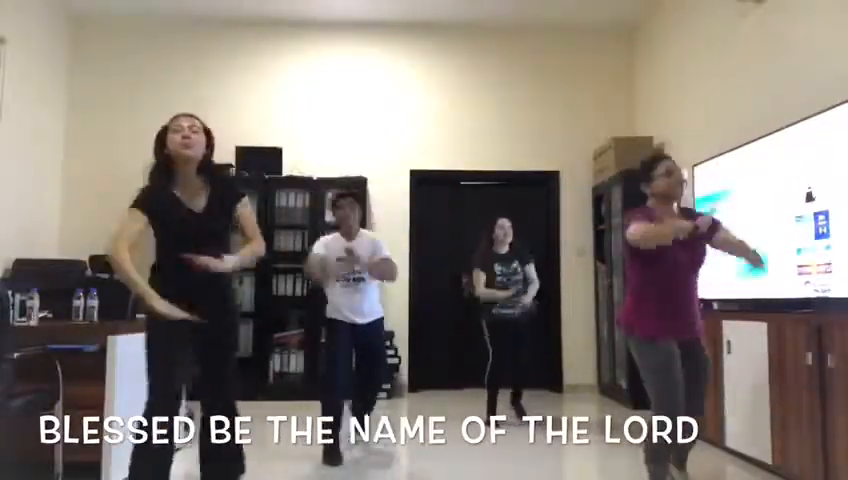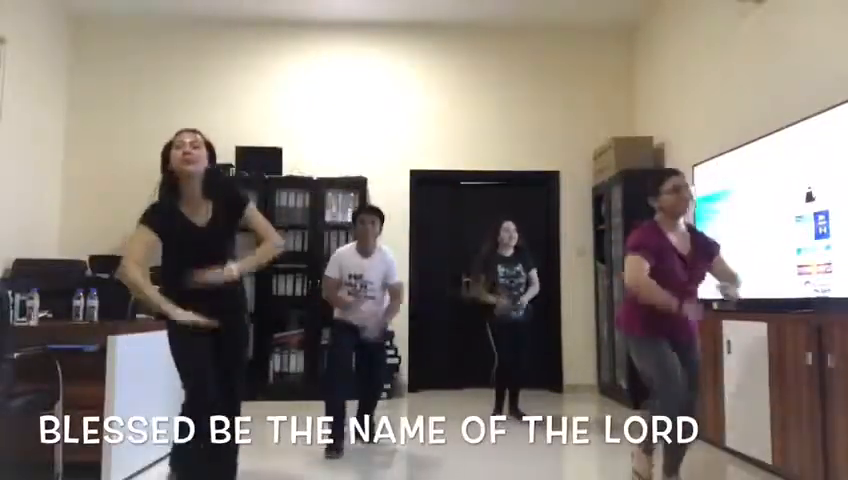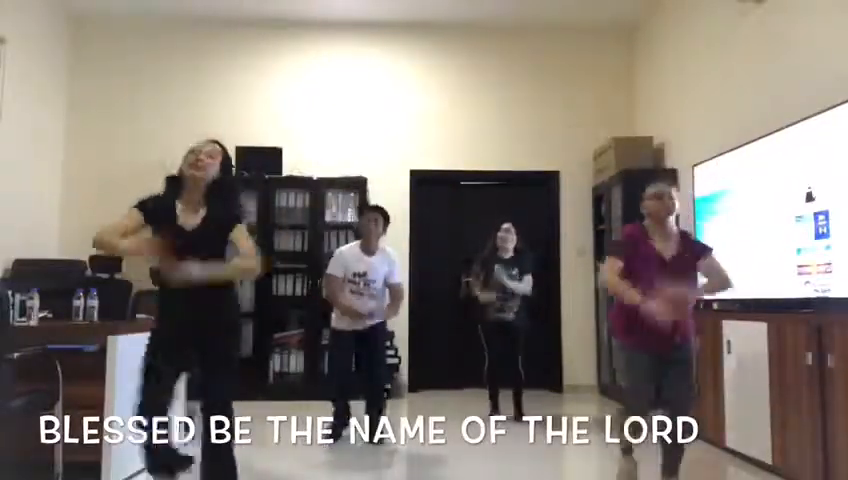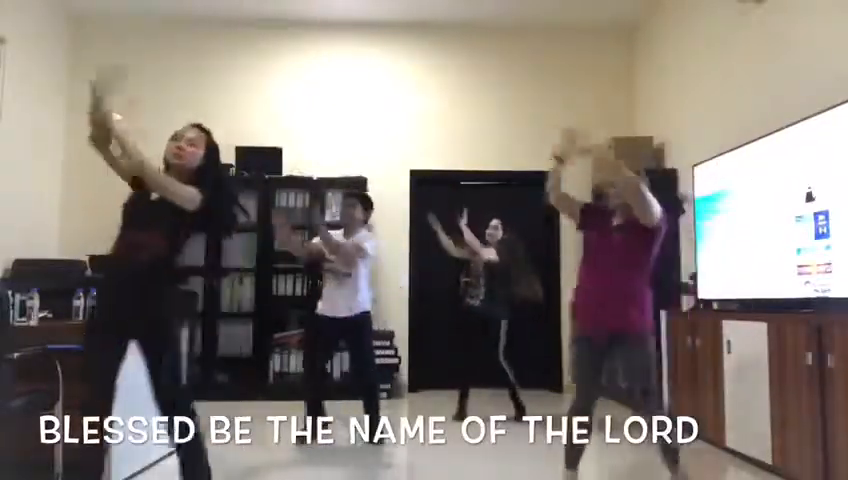
dt=0.3s
person 1, frame 1
left shoulder: (226, 190)
right shoulder: (154, 196)
left elbow: (257, 243)
right elbow: (118, 252)
left wrist: (229, 262)
right wrist: (153, 299)
left hip: (217, 309)
right hip: (171, 310)
left knee: (220, 401)
right knee: (163, 402)
person 1, frame 2
left shoulder: (230, 200)
right shoulder: (160, 213)
left elbow: (274, 242)
right elbow: (129, 269)
left wrist: (235, 269)
right wrist: (171, 310)
left hip: (229, 312)
right hip: (186, 317)
left knee: (229, 401)
right knee: (202, 394)
person 1, frame 3
left shoulder: (226, 213)
right shoulder: (158, 206)
left elbow: (252, 265)
right elbow: (102, 238)
left wrist: (202, 272)
right wrist: (139, 249)
left hip: (218, 321)
right hip: (173, 317)
left knee: (216, 410)
right knee: (151, 406)
person 1, frame 4
left shoulder: (196, 195)
right shoulder: (142, 181)
left elbow: (157, 182)
right elbow: (100, 143)
left wrist: (117, 131)
right wrist: (99, 112)
left hip: (153, 305)
right hip: (111, 301)
left knee: (172, 401)
right knee: (95, 403)
person 2, frame 1
left shoulder: (699, 220)
right shoulder: (639, 220)
left elbow: (737, 246)
right elbow: (645, 238)
left wrist: (755, 258)
right wrist: (693, 227)
left hip: (688, 328)
right hip: (648, 329)
left knee: (693, 408)
right knee: (667, 410)
person 2, frame 2
left shoulder: (701, 242)
right shoulder: (644, 238)
left elbow: (733, 280)
right elbow: (634, 281)
left wrist: (730, 289)
right wrist: (679, 305)
left hip: (681, 332)
right hip: (644, 331)
left knee: (687, 406)
right knee: (671, 390)
right ankle: (643, 451)
person 2, frame 3
left shoulder: (693, 246)
right shoulder: (629, 240)
left elbow: (723, 281)
right elbow: (607, 278)
left wrist: (689, 292)
right wrist: (645, 302)
left hip: (677, 339)
right hip: (635, 335)
left knee: (680, 410)
right knee: (639, 401)
person 2, frame 4
left shoulder: (650, 220)
right shoulder: (594, 217)
left elbow: (638, 191)
right elbow: (554, 196)
left wrist: (603, 158)
right wrist: (560, 159)
left hip: (632, 324)
right hip: (589, 324)
left knee: (649, 400)
right knee: (583, 403)
person 3, frame 1
left shoulder: (373, 241)
right shoulder: (325, 243)
left elbow: (391, 274)
right elbow: (311, 269)
left wrist: (363, 263)
right wrist: (326, 273)
left hip: (371, 321)
right hip: (339, 320)
left knee: (373, 376)
right knee: (335, 380)
left ankle: (359, 418)
right ankle: (332, 442)
person 3, frame 2
left shoulder: (387, 258)
right shoulder: (341, 255)
left elbow: (397, 297)
right elbow: (328, 290)
left wrist: (380, 324)
right wrist: (345, 304)
left hip: (375, 326)
right hip: (344, 322)
left knee: (374, 380)
right knee: (337, 376)
left ankle: (365, 426)
right ankle: (335, 435)
person 3, frame 3
left shoulder: (389, 259)
right shoulder: (342, 254)
left elbow: (397, 297)
right elbow: (330, 290)
left wrist: (383, 314)
right wrist: (351, 311)
left hip: (373, 327)
right hip: (342, 326)
left knee: (375, 379)
right knee: (339, 379)
left ankle: (374, 426)
right ankle: (341, 419)
person 3, frame 4
left shoulder: (367, 239)
right shoulder: (328, 237)
left elbow: (349, 256)
right elbow: (301, 251)
left wrist: (321, 230)
right wrist: (283, 231)
left hip: (356, 315)
right hip: (325, 314)
left knee: (365, 371)
right knee: (313, 368)
left ankle: (373, 425)
right ankle: (315, 422)
person 4, frame 1
left shoulder: (521, 255)
right shoulder: (484, 257)
left elbow: (534, 281)
right elbow: (479, 291)
left wrist: (529, 296)
right wrist: (505, 294)
left hip: (519, 318)
right hip: (494, 318)
left knee: (520, 359)
right knee: (497, 359)
left ankle: (516, 401)
right ankle: (491, 412)
person 4, frame 2
left shoulder: (524, 257)
right shoulder: (488, 259)
left elbow: (536, 285)
right elbow: (479, 291)
left wrist: (526, 297)
right wrist: (495, 300)
left hip: (522, 319)
right hip: (498, 319)
left knee: (520, 361)
right knee: (503, 359)
left ankle: (514, 405)
right ankle: (498, 408)
person 4, frame 3
left shoulder: (522, 261)
right shoulder: (487, 258)
left elbow: (527, 289)
right elbow: (475, 284)
left wrist: (508, 282)
right wrist: (481, 294)
left hip: (515, 321)
right hip: (491, 320)
left knee: (515, 362)
right knee: (493, 360)
left ankle: (518, 408)
right ankle: (494, 407)
person 4, frame 4
left shoulder: (503, 253)
right shoulder: (479, 251)
left elbow: (481, 253)
right elbow: (454, 251)
left wrist: (463, 227)
right wrist: (438, 228)
left hip: (495, 313)
right hip: (471, 311)
left knee: (500, 357)
right knee: (466, 357)
left ankle: (518, 404)
right ankle: (462, 406)
